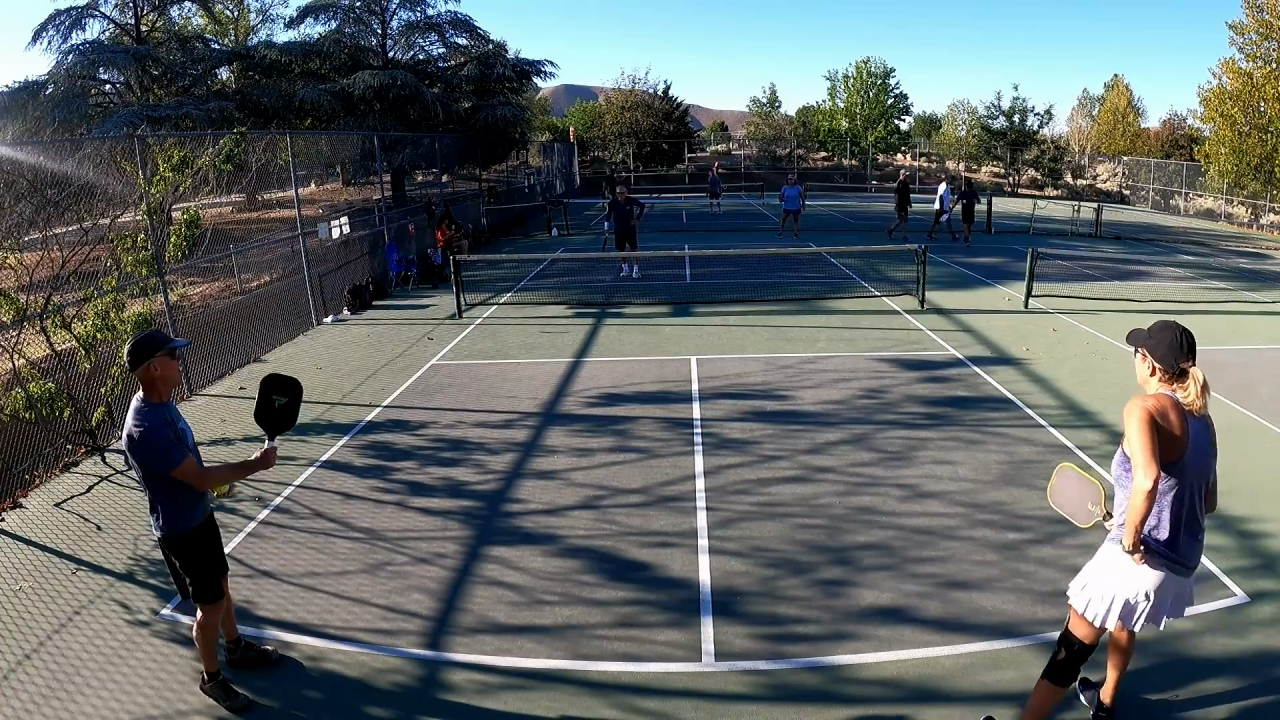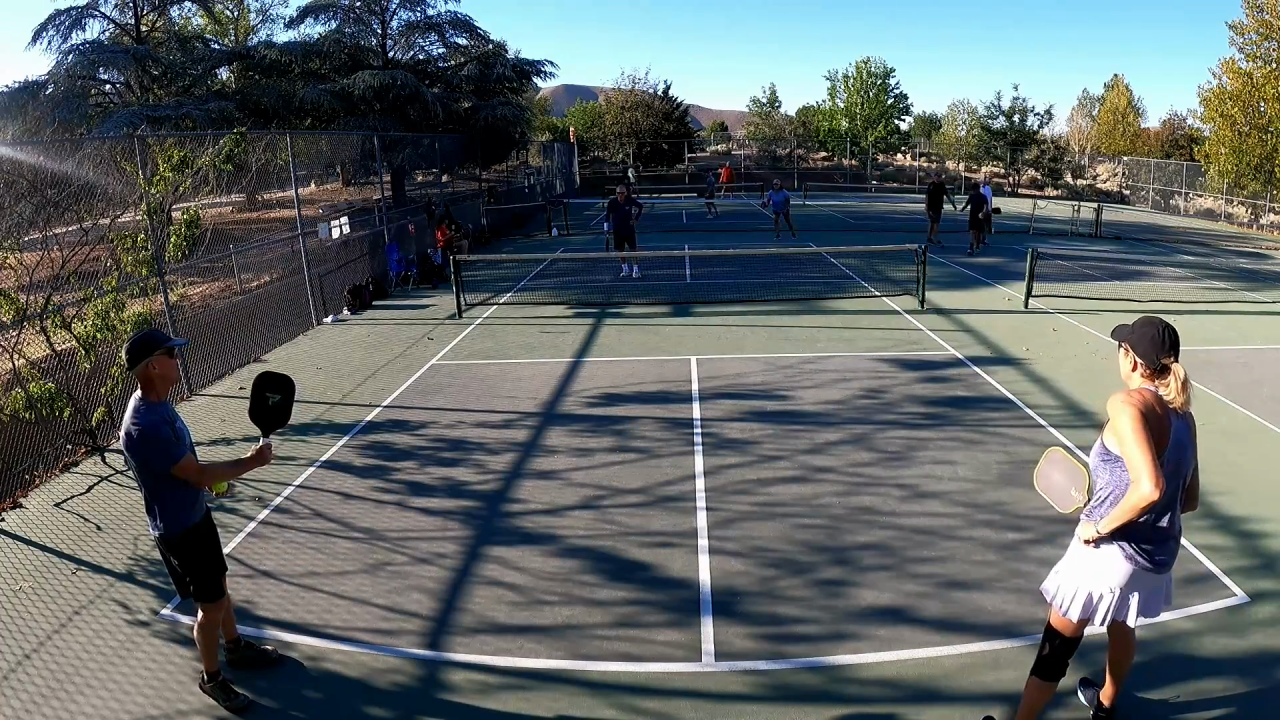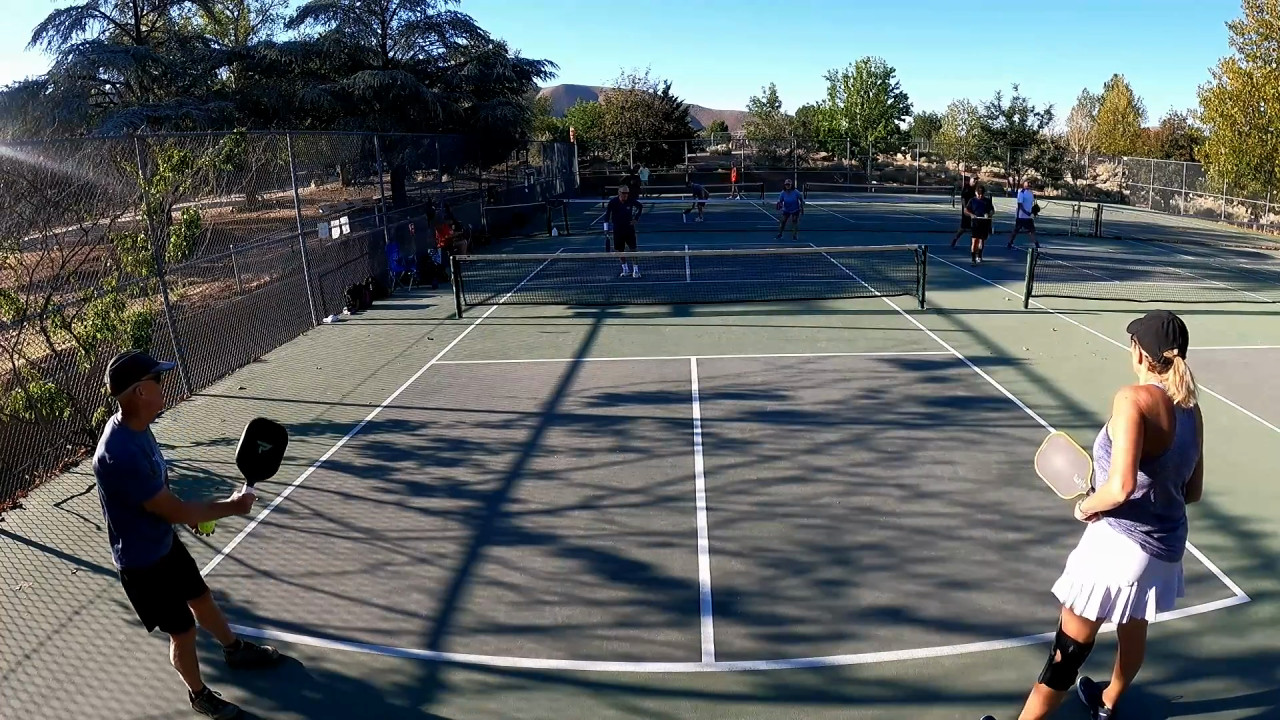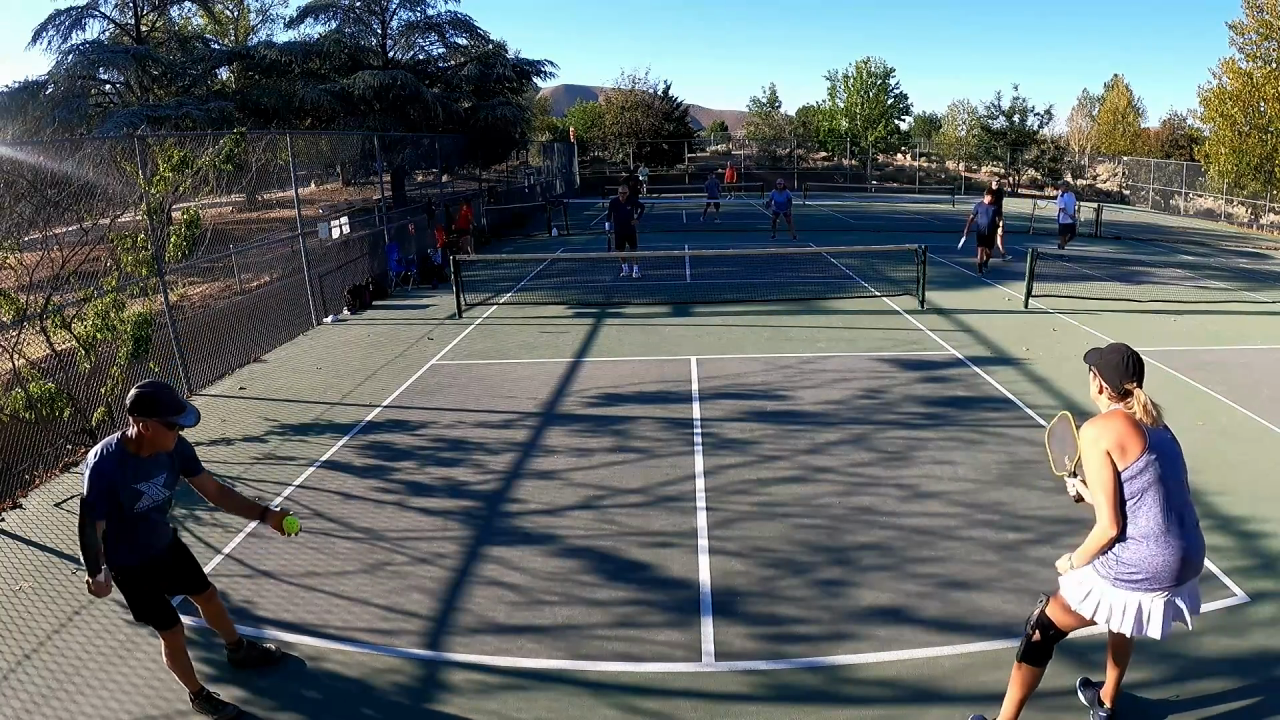
dt=1s
person 1, frame 1
left shoulder: (1144, 408)
right shoulder: (1201, 419)
left elbow: (1146, 479)
right elbow: (1207, 502)
left wrist: (1130, 541)
left hip: (1136, 561)
right hip: (1180, 562)
left knee: (1070, 651)
right knee: (1123, 625)
person 1, frame 2
left shoulder: (1128, 403)
right shoulder: (1183, 416)
left elbow: (1150, 489)
right elbow: (1189, 499)
left wrist: (1097, 527)
left hip: (1109, 553)
right hip: (1155, 559)
left knee: (1056, 648)
right knee: (1122, 629)
person 1, frame 3
left shoulder: (1134, 399)
right shoulder: (1189, 409)
left elbow: (1119, 489)
right elbow: (1192, 491)
left wrist: (1085, 506)
left hip: (1120, 544)
right hip: (1164, 547)
left knee: (1069, 647)
right knee: (1133, 631)
person 1, frame 4
left shoulder: (1097, 430)
right shoulder: (1155, 425)
left elbow: (1110, 528)
left wrist: (1075, 562)
right wrist: (1089, 492)
left hip: (1135, 571)
right hip: (1182, 565)
left knee: (1042, 628)
right knee: (1126, 616)
person 2, frame 1
left shoulder: (161, 402)
right shoulder: (147, 427)
right elbow: (198, 479)
left wrist: (217, 476)
right wrist: (253, 465)
left hip: (199, 515)
right hip: (180, 530)
left knee: (221, 585)
right knee: (210, 605)
left ankle: (236, 648)
right ankle: (211, 677)
person 2, frame 2
left shoulder: (157, 403)
right shoulder: (145, 425)
right elbow: (198, 475)
left wrist: (210, 475)
right wrist: (251, 462)
left hip: (195, 514)
right hip: (177, 529)
left knee: (219, 586)
right knee: (212, 604)
left ankle: (236, 648)
right ankle: (211, 677)
person 2, frame 3
left shoulder: (137, 427)
right shoulder: (120, 454)
right elbow: (173, 511)
left wrist: (194, 513)
right wrist: (229, 507)
left hip: (165, 543)
right hip: (142, 562)
left knee: (201, 599)
right knee: (183, 631)
left ankle: (235, 649)
person 2, frame 4
left shoulder: (175, 447)
right shoulder: (103, 466)
left elbow: (214, 492)
right elbow: (91, 533)
left wrist: (264, 514)
right wrist: (96, 573)
left hip: (166, 543)
right hip: (130, 563)
left knee: (207, 596)
right knee: (173, 633)
left ankle: (239, 650)
